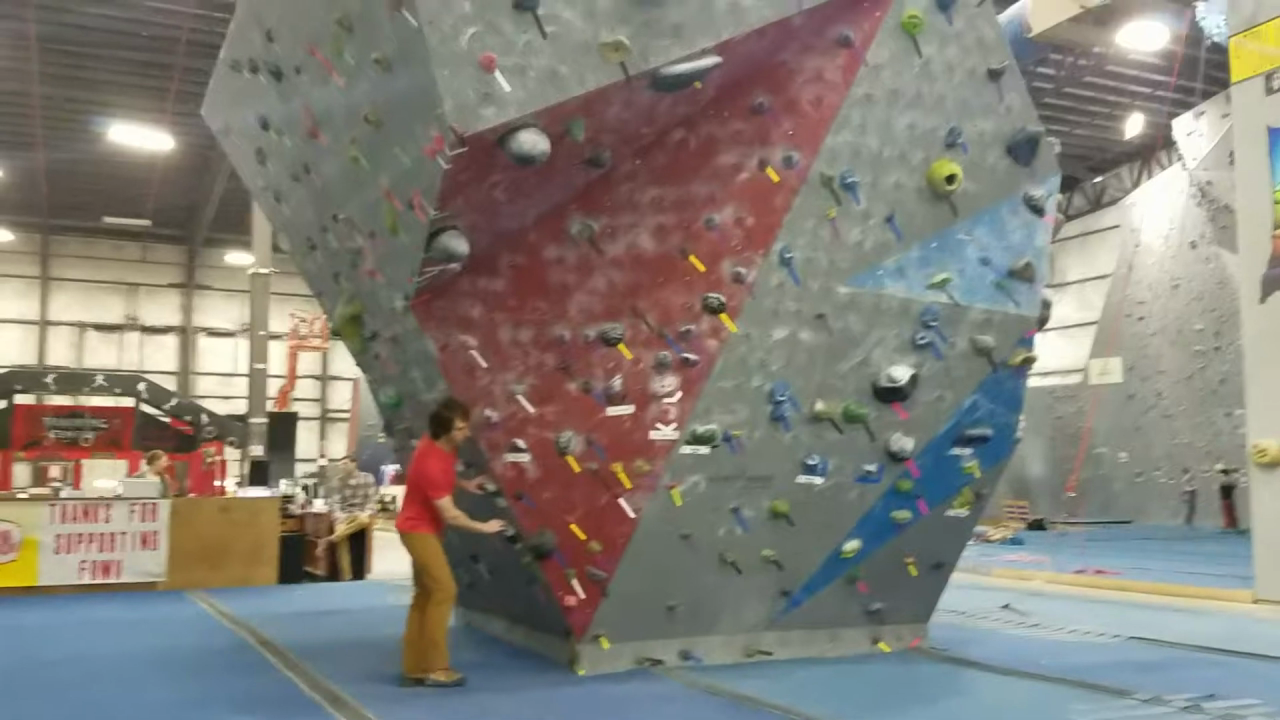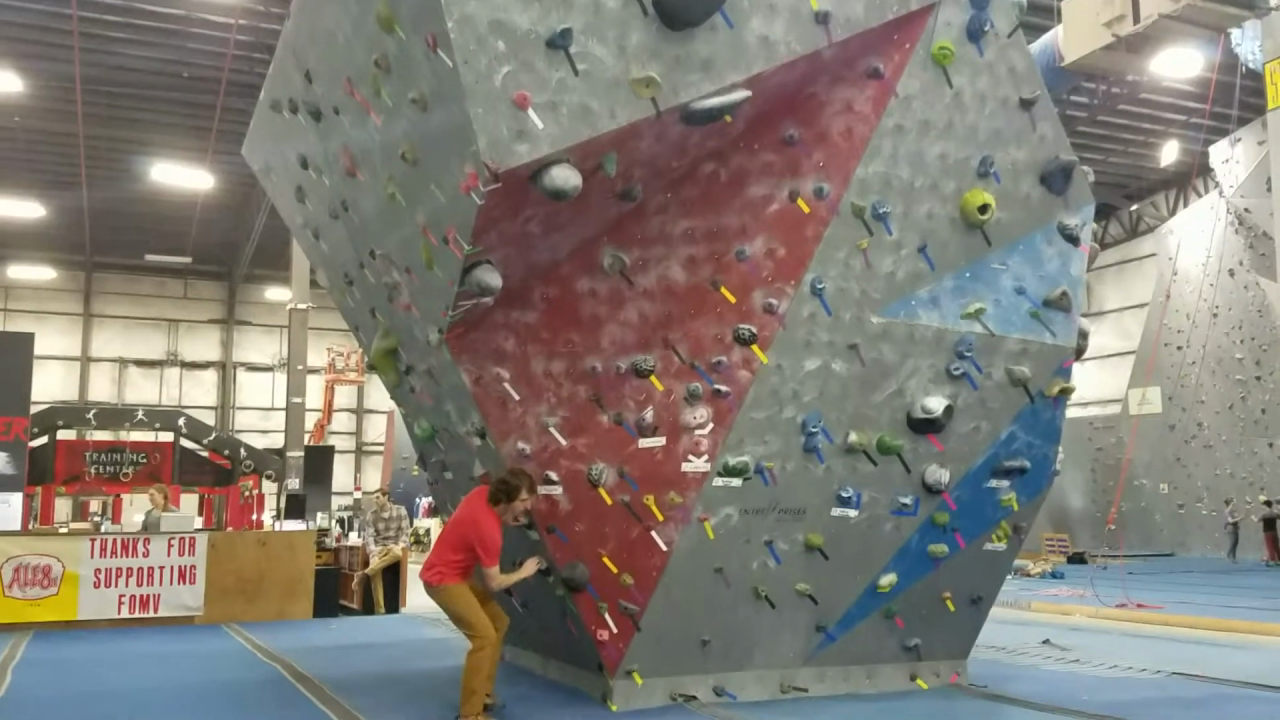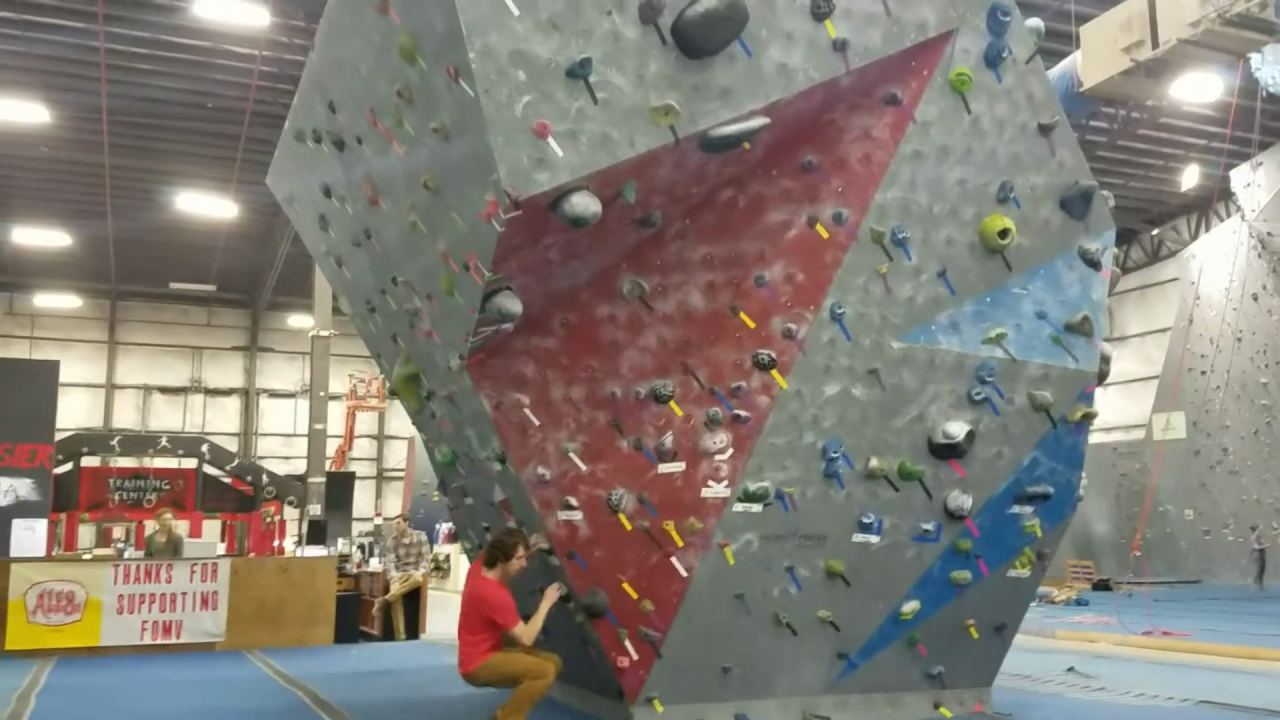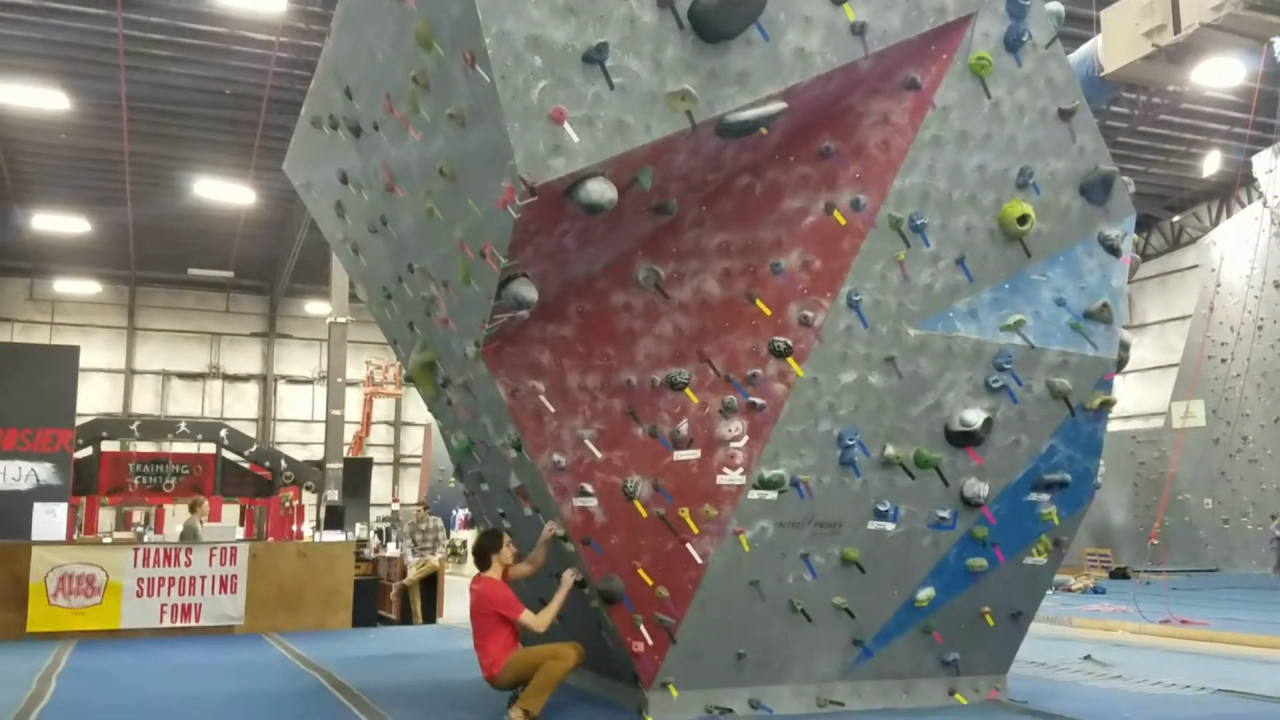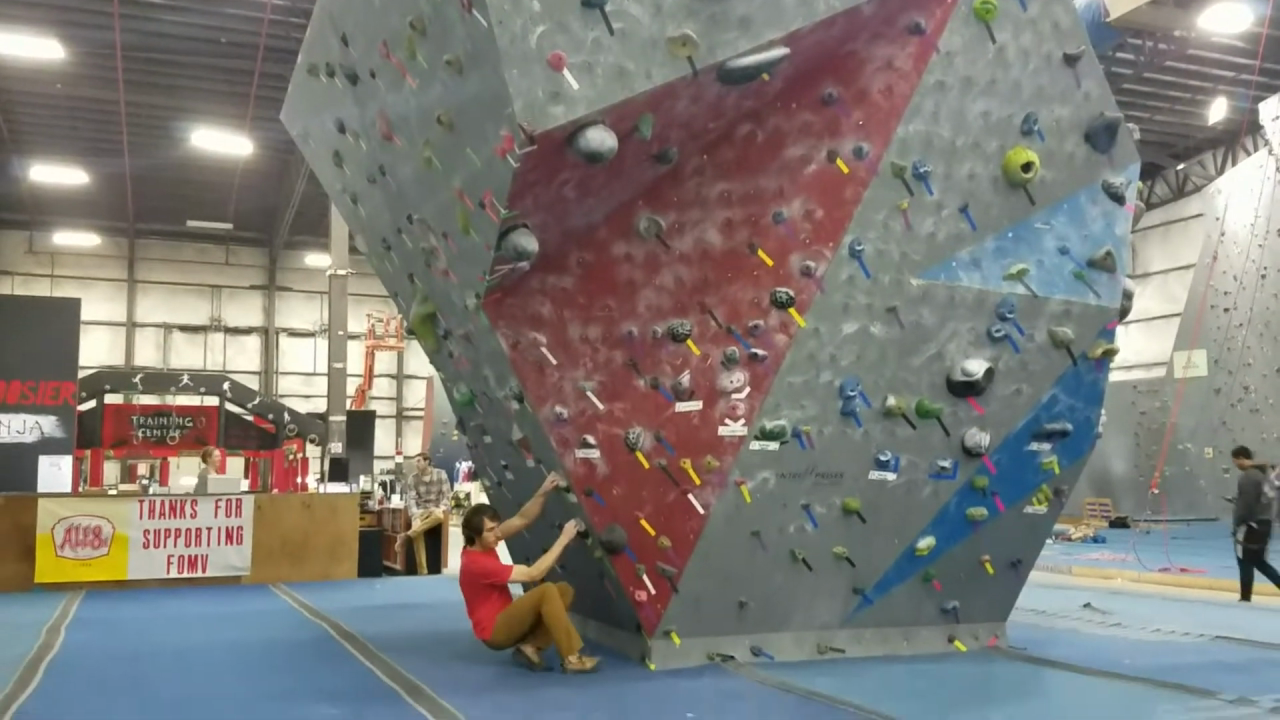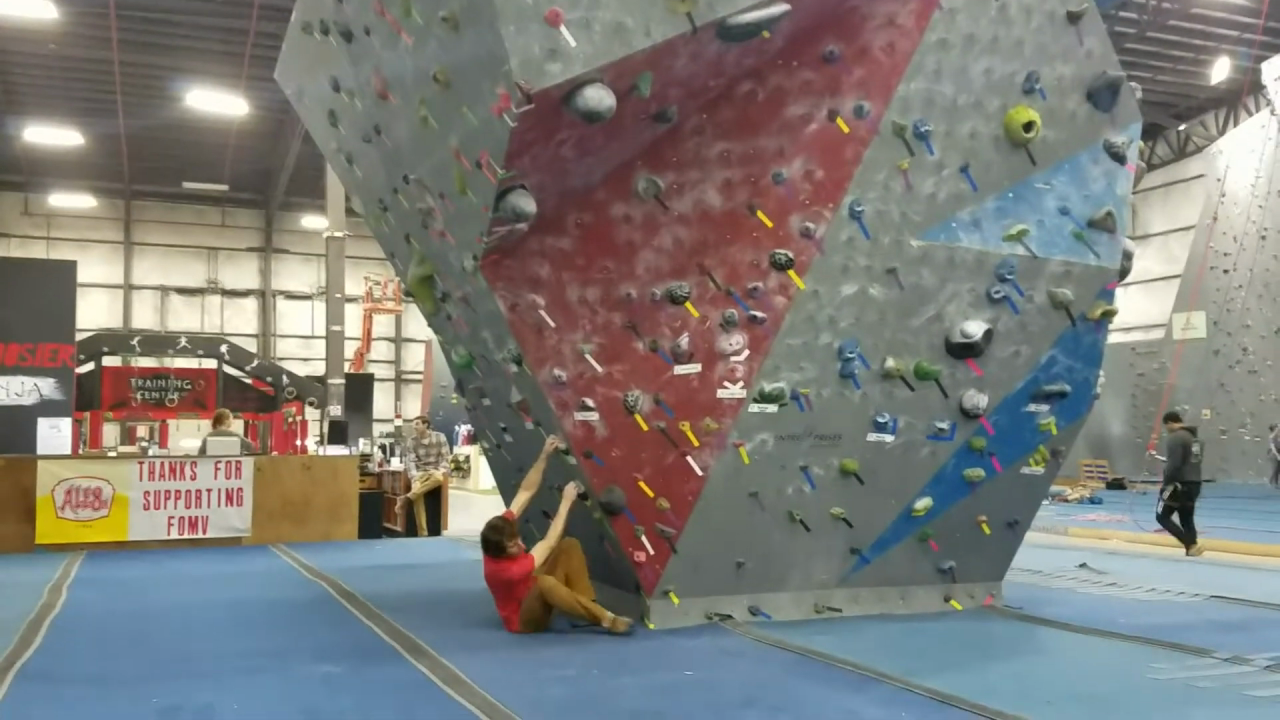
dt=0.7s
person 1, frame 1
left shoulder: (441, 447)
right shoulder: (430, 462)
right elbow: (450, 515)
left wrist: (465, 484)
right wrist: (484, 527)
left hip: (423, 527)
right hip: (419, 529)
left knee: (424, 596)
right knee: (444, 591)
left ankle: (414, 669)
right ankle: (436, 669)
person 1, frame 2
left shoulder: (482, 493)
right shoulder: (488, 529)
right elbow: (494, 583)
left wrist: (505, 519)
right wrist: (523, 572)
left hip: (456, 572)
right hip: (443, 579)
left knee: (499, 622)
right knee: (484, 636)
left ankle: (483, 693)
person 1, frame 3
left shoulder: (477, 569)
right shoulder: (494, 594)
right elbow: (526, 638)
left wrist: (523, 550)
right wrist: (546, 602)
left hip: (485, 656)
right hip: (477, 666)
left knee: (553, 662)
right knee: (545, 671)
person 1, frame 4
left shoulder: (483, 580)
right shoulder: (494, 590)
left elbow: (530, 567)
right elbow: (538, 625)
left wrist: (543, 541)
right wrist: (563, 589)
left hip: (504, 662)
right hip: (501, 669)
left knee: (576, 650)
right knee: (567, 654)
left ankle: (526, 694)
person 1, frame 5
left shoulder: (482, 545)
right shoulder: (477, 564)
left elbow: (522, 520)
right elbow: (533, 574)
left wrist: (543, 492)
right wrist: (564, 539)
left hip: (505, 619)
right hip: (495, 632)
left knee: (564, 589)
right knee: (547, 590)
left ankle: (530, 647)
right ankle: (572, 658)
person 1, frame 6
left shoulder: (502, 529)
right shoulder: (506, 570)
left elbow: (525, 491)
right elbow: (549, 543)
left wrist: (544, 455)
right wrist: (565, 502)
right hip: (524, 622)
left knee: (570, 544)
right knee: (545, 583)
left ankle: (587, 607)
right ankle: (605, 619)
